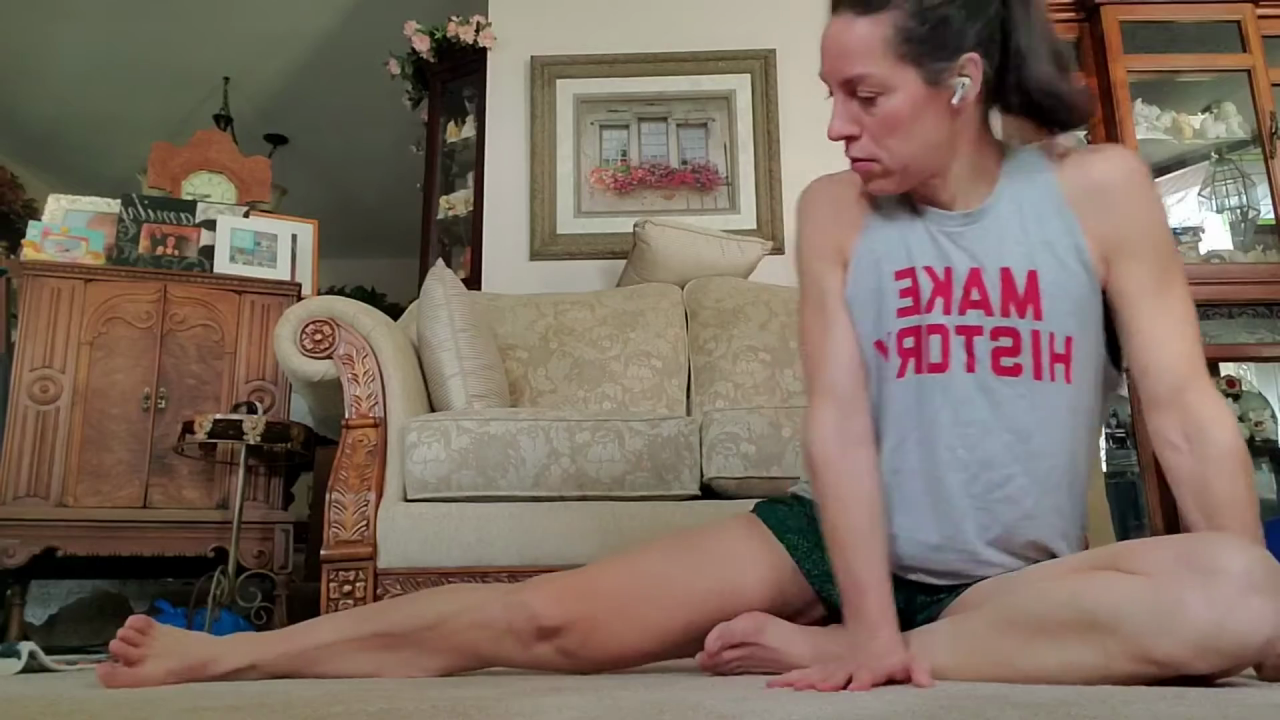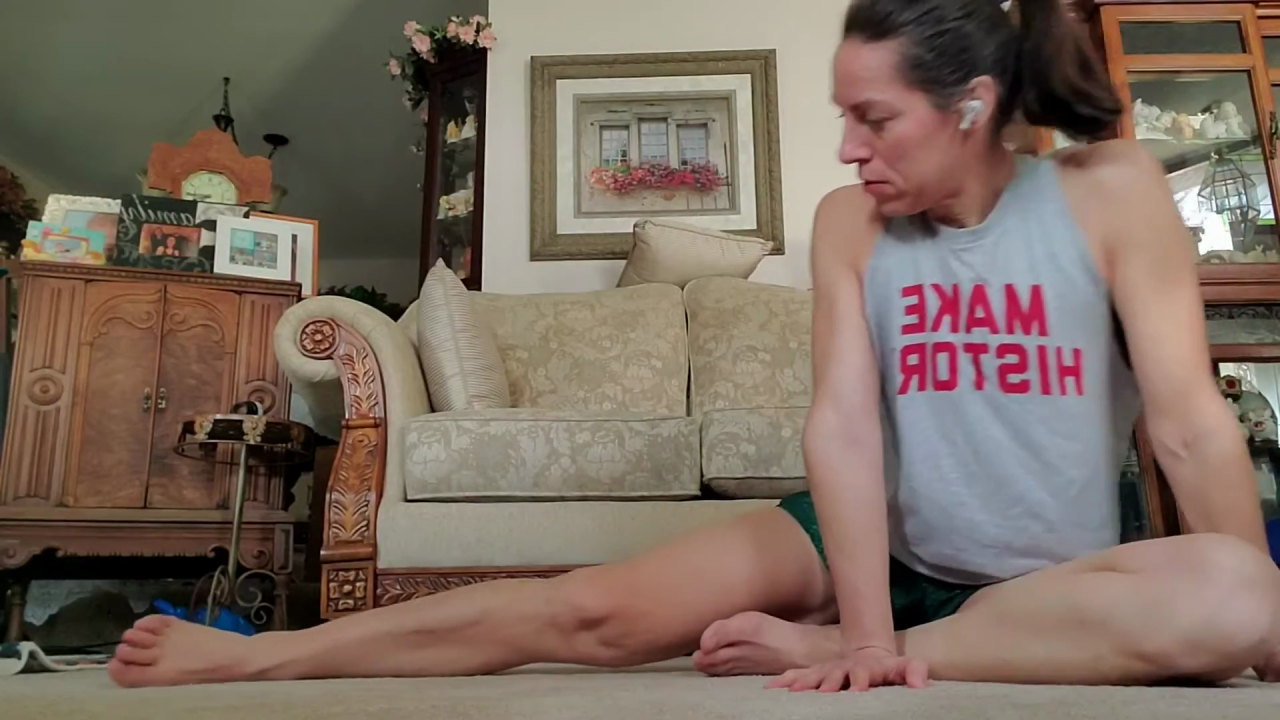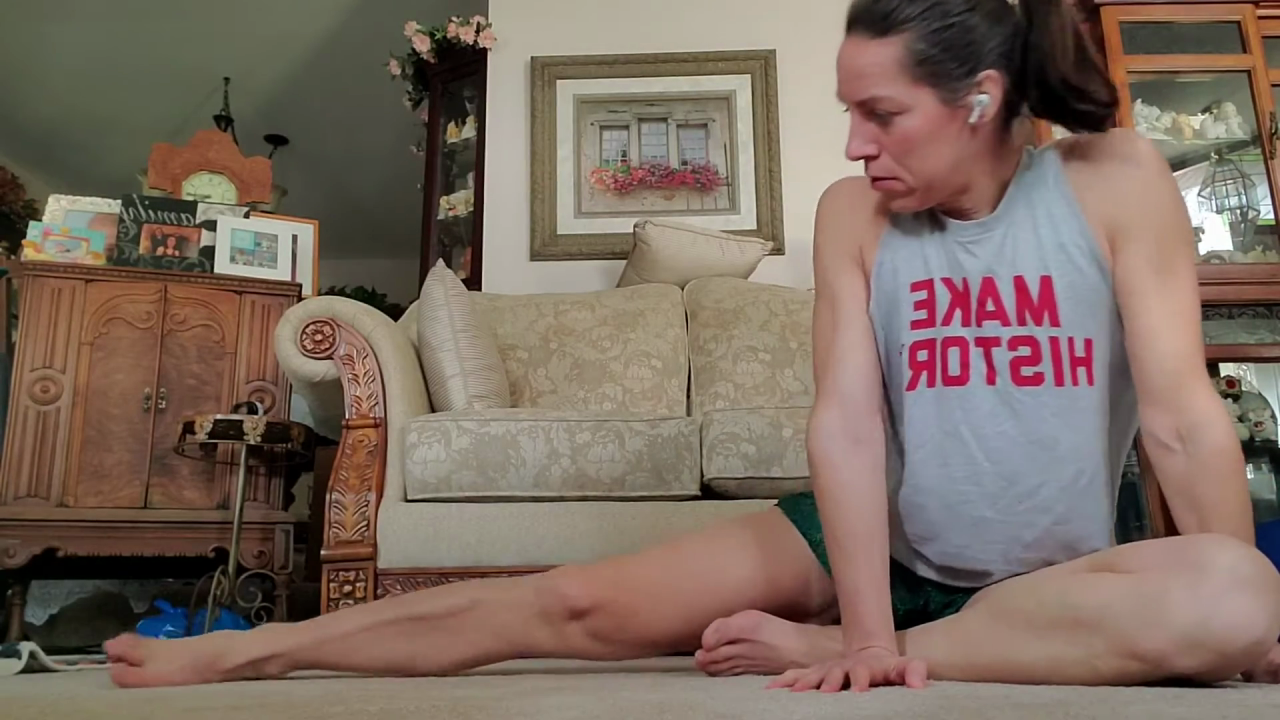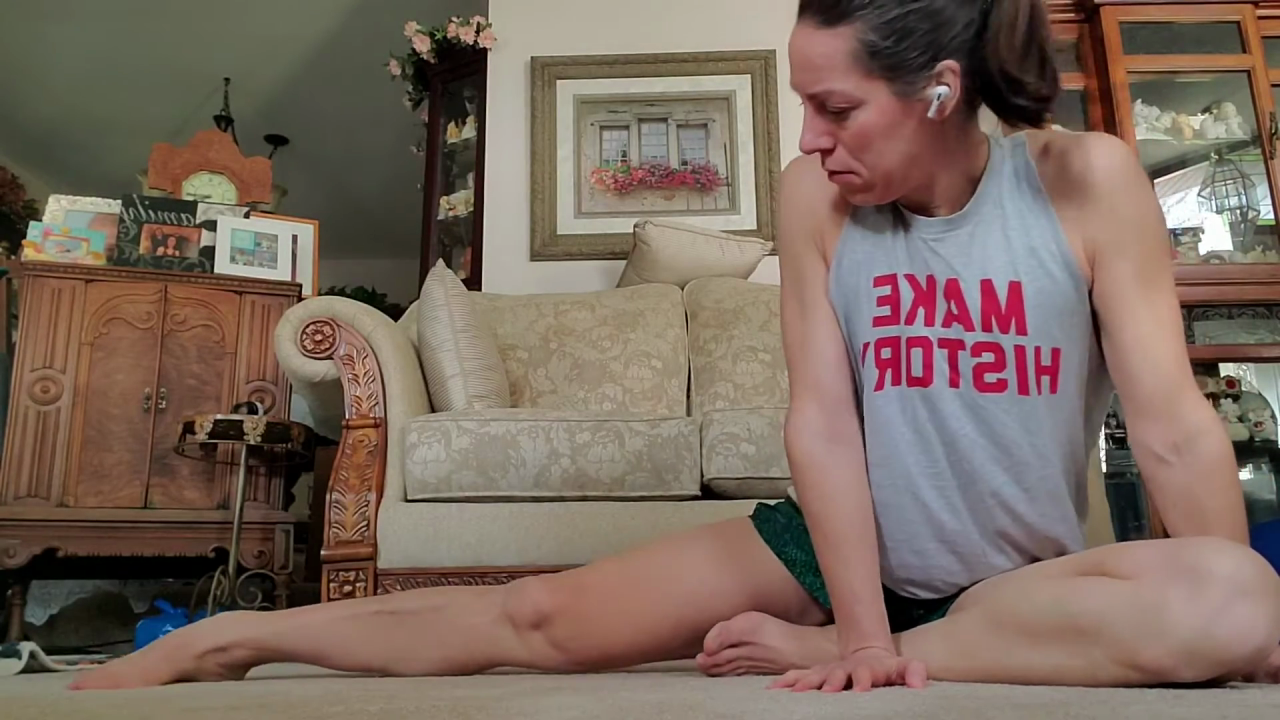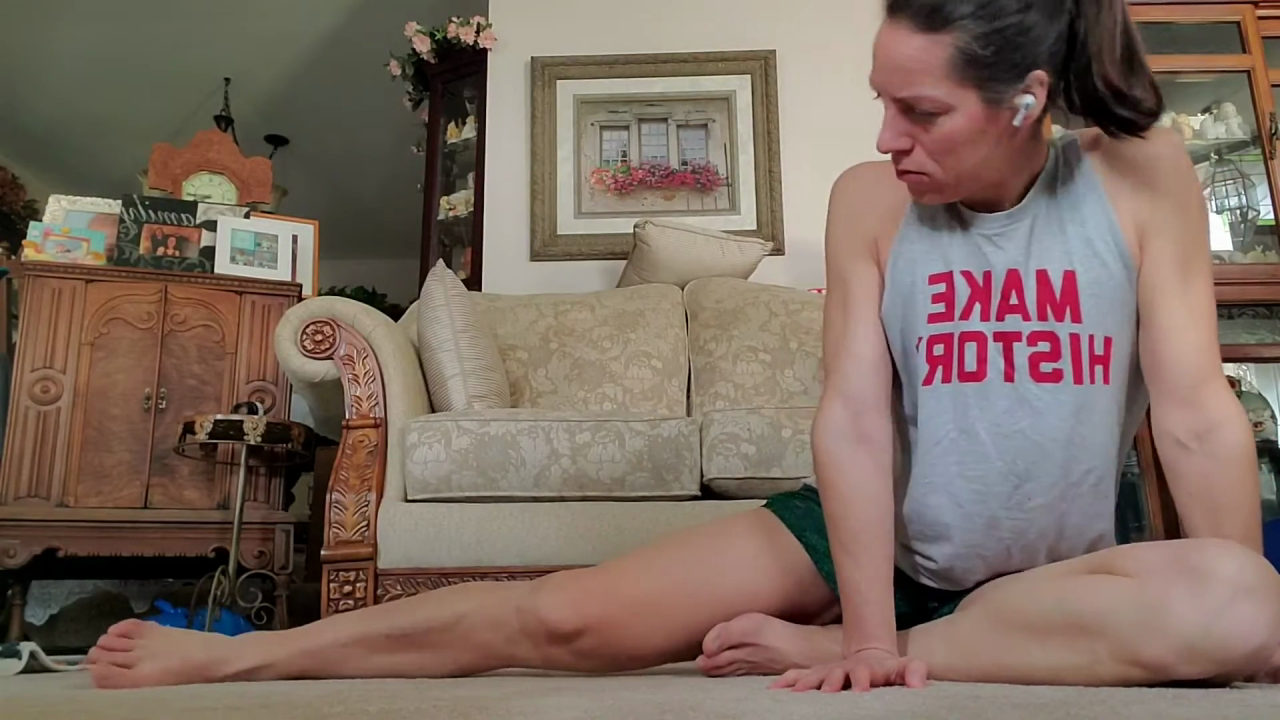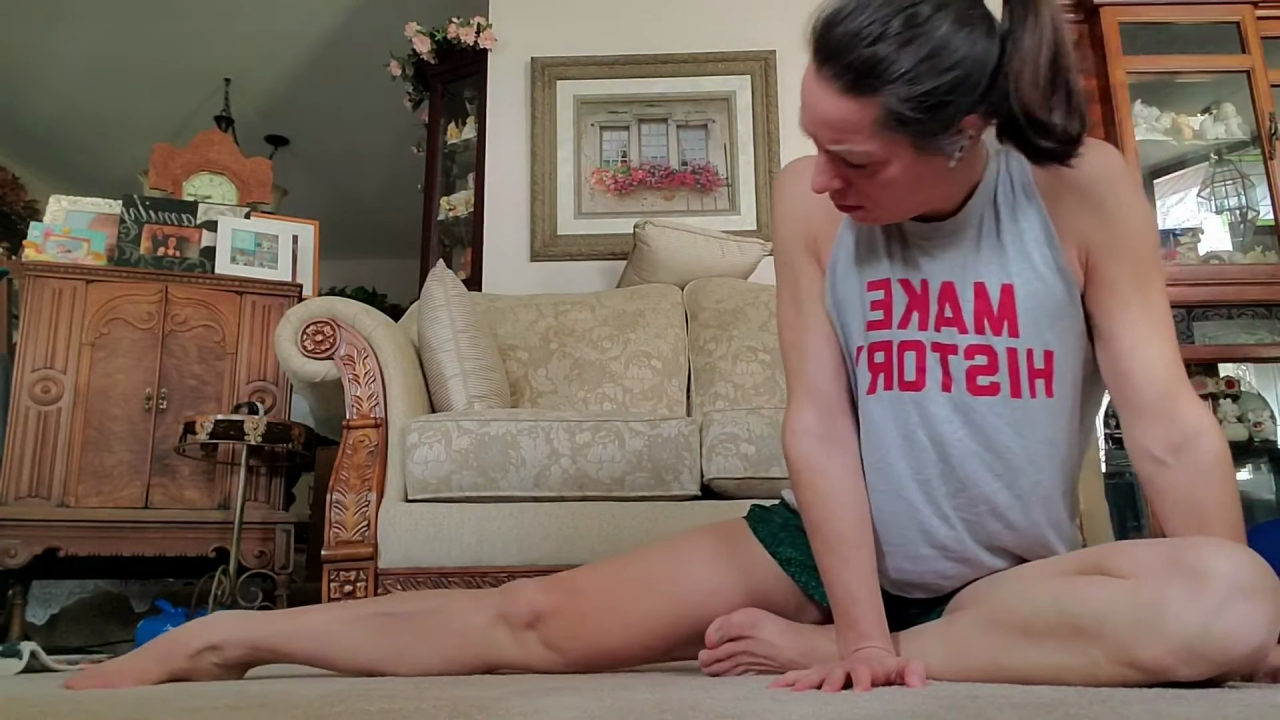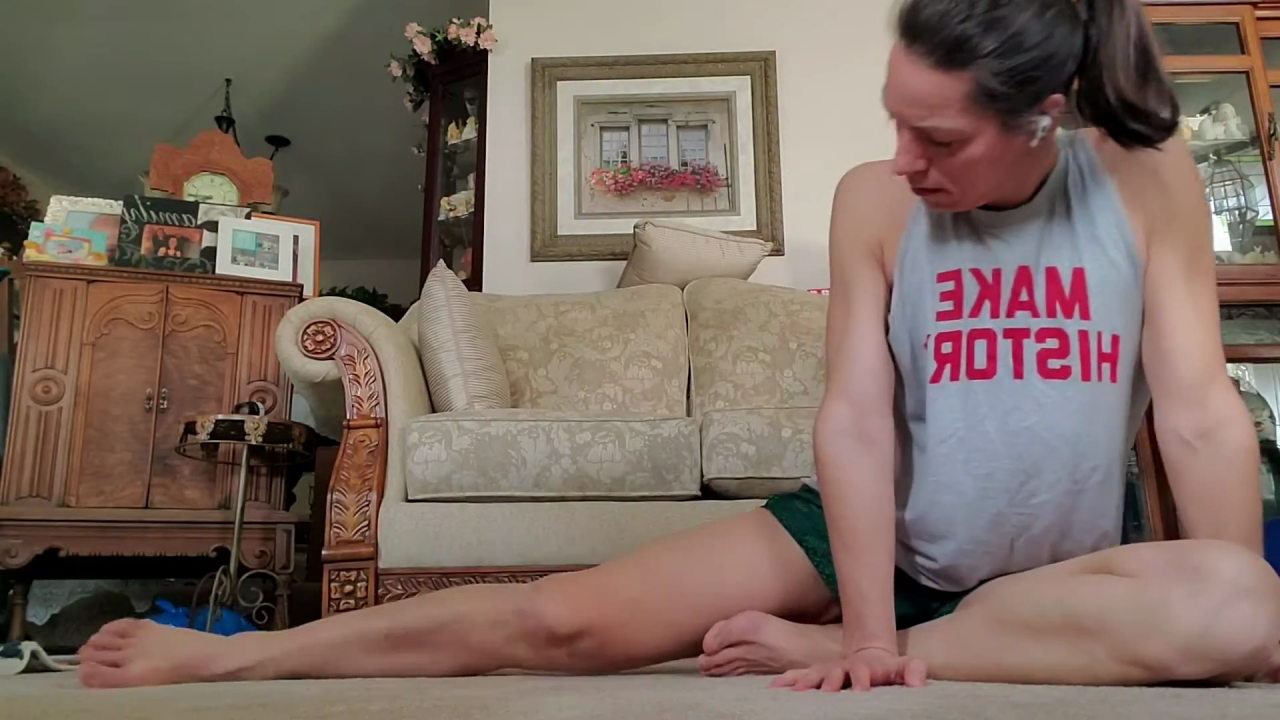
dt=0.7s
person 1, frame 1
left shoulder: (1102, 191)
right shoulder: (833, 210)
left elbow: (1185, 416)
right elbow: (837, 421)
right wrist: (873, 629)
left hip: (1012, 582)
right hip: (843, 539)
right knee: (553, 618)
left ankle: (820, 654)
right ankle: (226, 653)
person 1, frame 2
left shoulder: (1112, 191)
right shoulder: (849, 224)
right elbow: (843, 427)
right wrist: (870, 628)
left hip: (1041, 587)
right hip: (871, 538)
right knee: (592, 610)
left ankle: (814, 653)
right ankle: (253, 656)
person 1, frame 3
left shoulder: (1116, 181)
right shoulder: (852, 215)
left elbow: (1180, 417)
right elbow: (845, 423)
right wrist: (869, 629)
left hip: (1038, 583)
right hip: (871, 539)
right knee: (579, 603)
left ankle: (807, 651)
right ankle: (248, 650)
person 1, frame 4
left shoulder: (1088, 181)
right shoulder: (814, 195)
left elbow: (1172, 426)
right elbow: (821, 423)
right wrist: (863, 629)
left hip: (1027, 580)
right hip: (840, 542)
right knee: (539, 617)
left ankle: (811, 657)
right ankle: (225, 640)
person 1, frame 5
left shoulder: (1139, 181)
right shoulder: (868, 198)
right elbow: (853, 418)
right wrist: (870, 626)
left hip: (1040, 578)
right hip: (870, 533)
right knee: (565, 617)
left ankle: (815, 655)
right ankle: (237, 654)
person 1, frame 6
left shoulder: (1083, 187)
right shoulder: (808, 199)
left elbow: (1167, 424)
right elbow: (818, 424)
right wrist: (860, 624)
left hip: (1020, 579)
right hip: (836, 544)
right knee: (534, 618)
left ankle: (812, 655)
right ankle: (220, 640)
person 1, frame 7
left shoulder: (1144, 180)
right shoulder: (872, 199)
right elbow: (854, 419)
right wrist: (870, 626)
left hip: (1044, 575)
right hip: (872, 531)
right knee: (565, 617)
left ankle: (813, 653)
right ankle: (233, 655)
